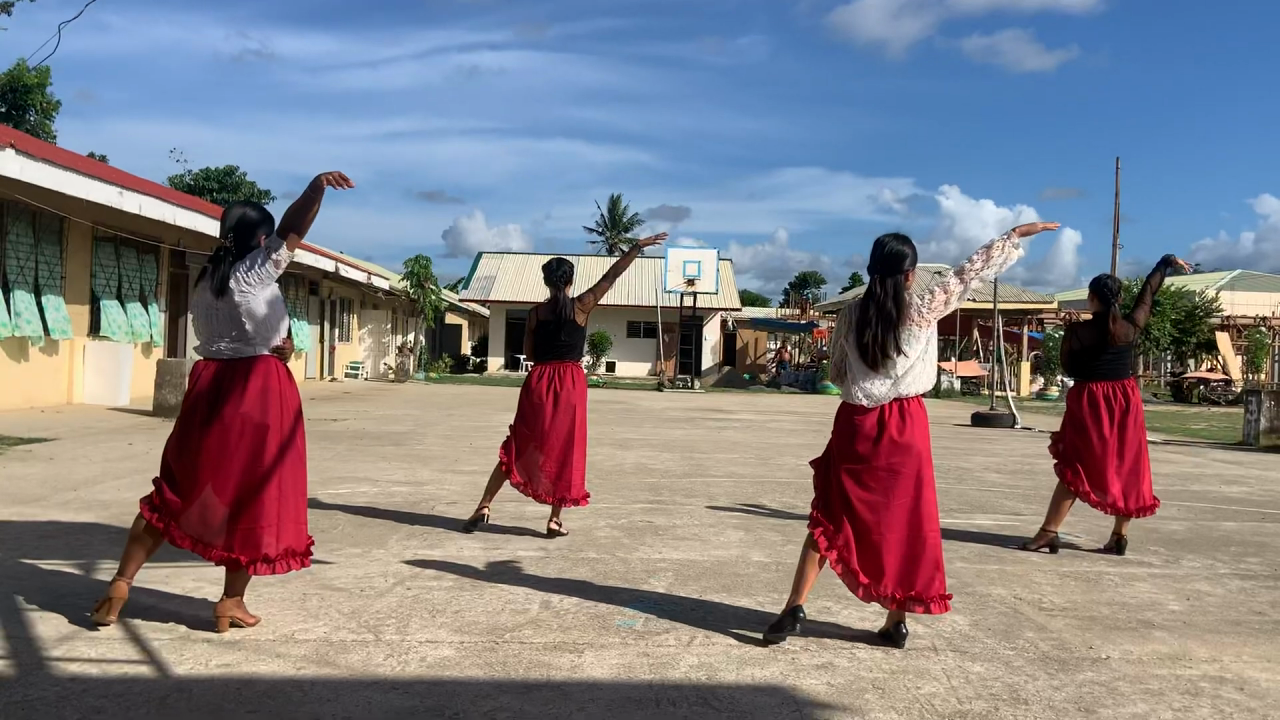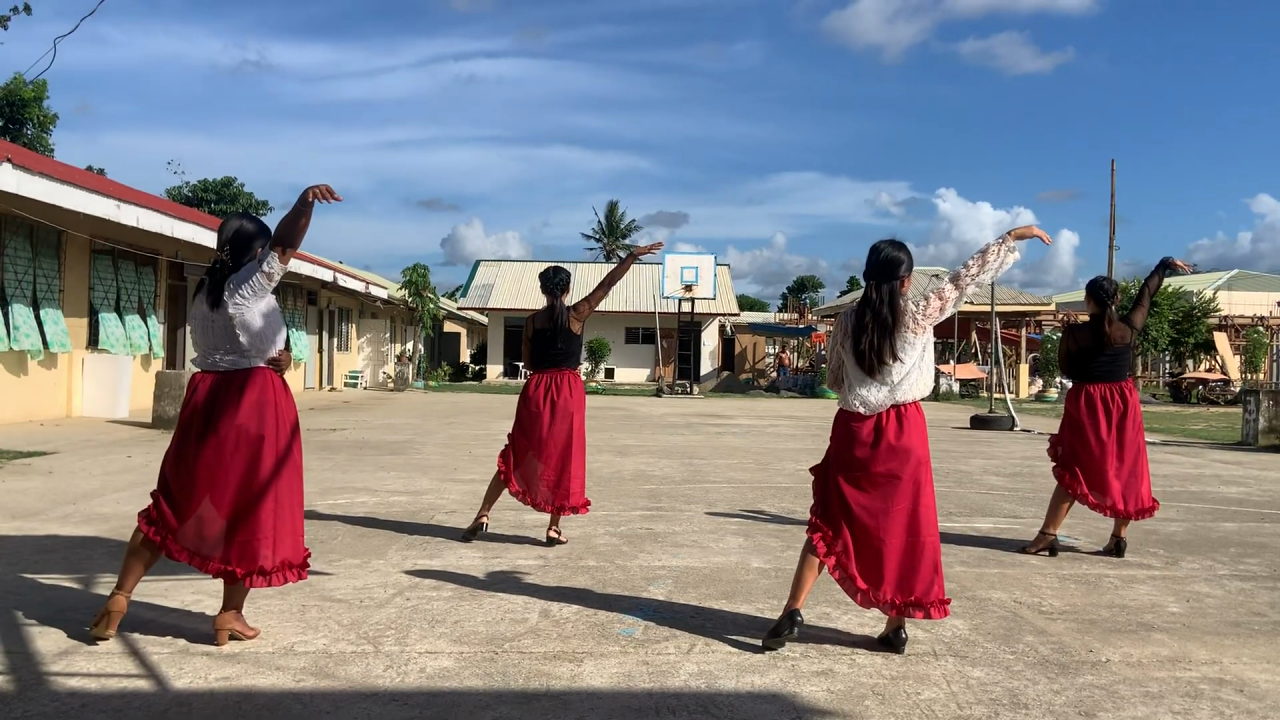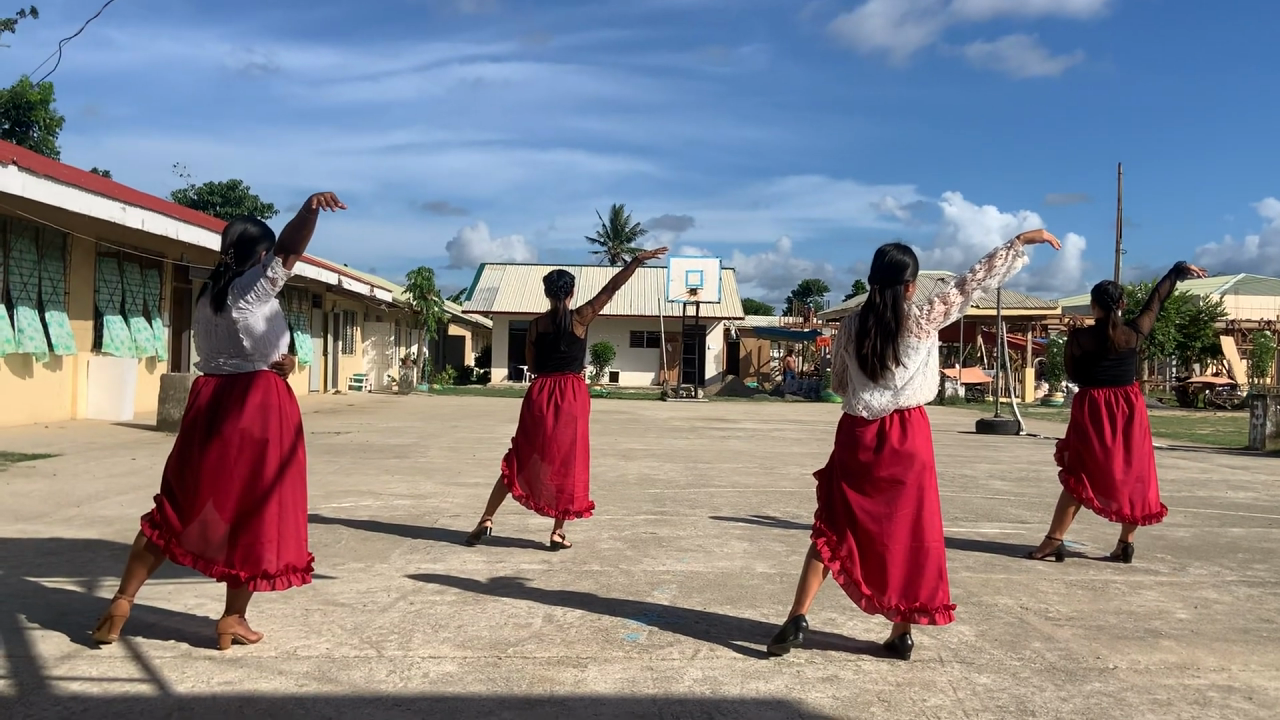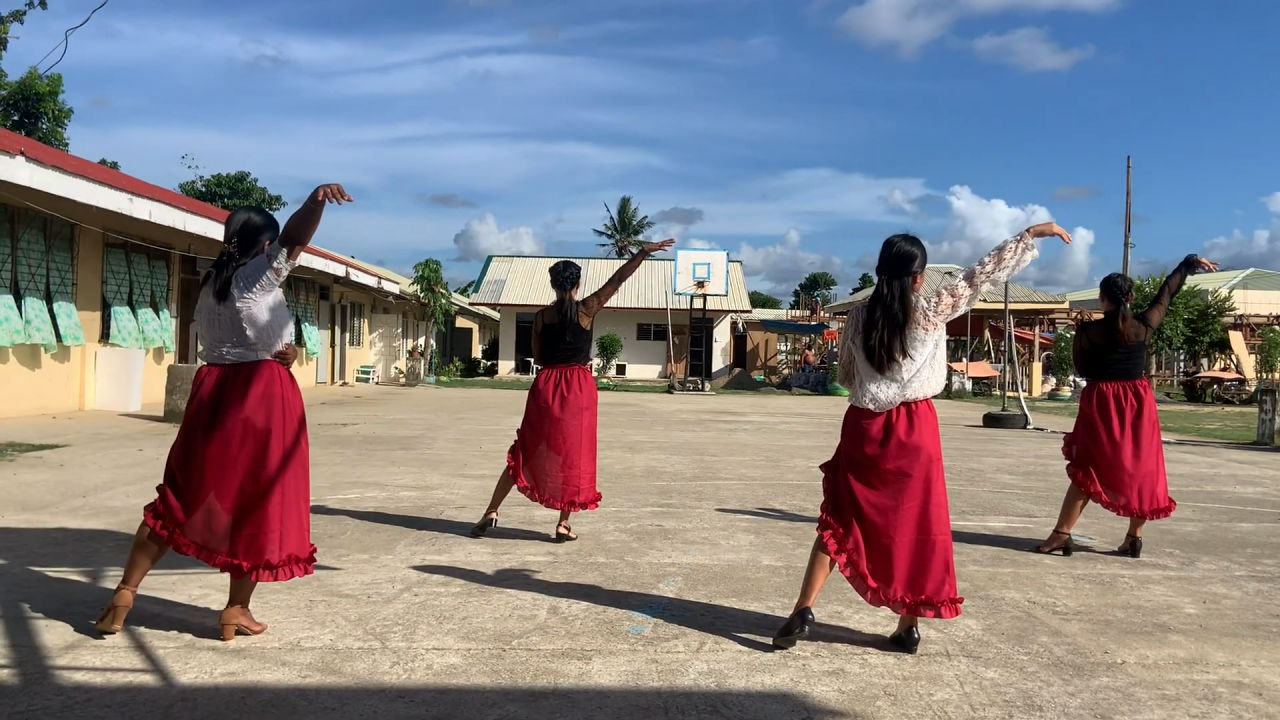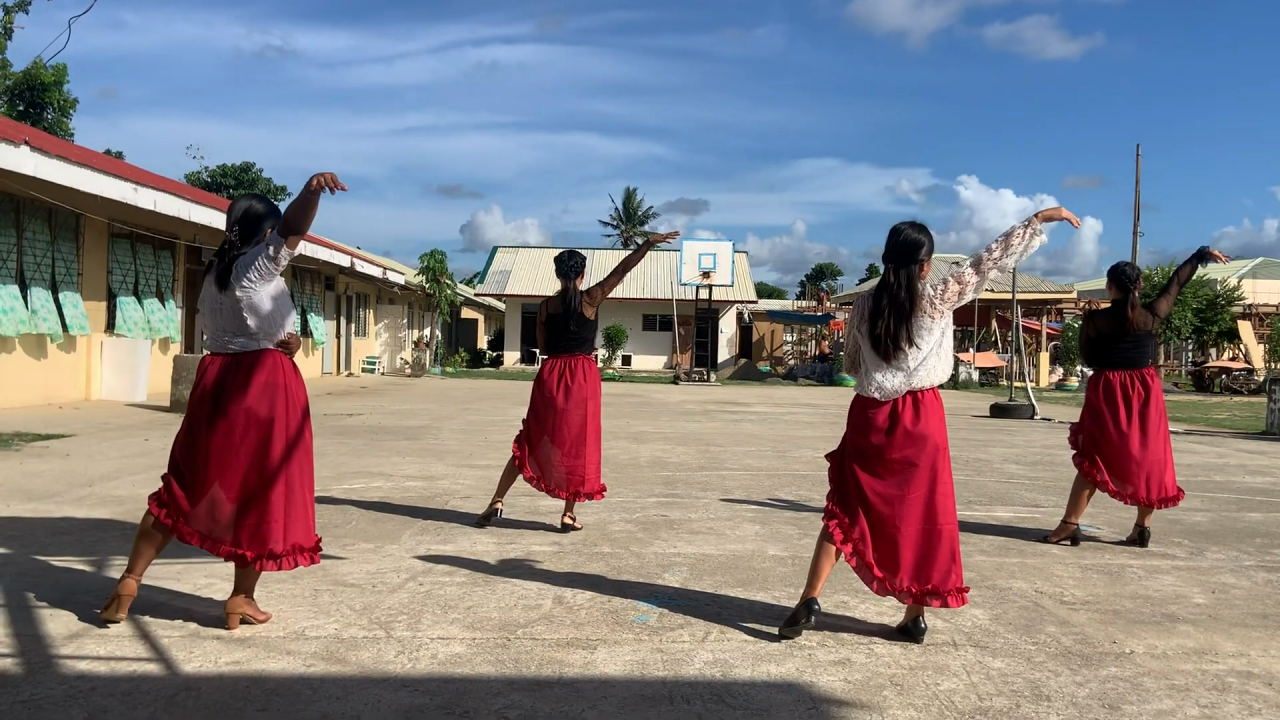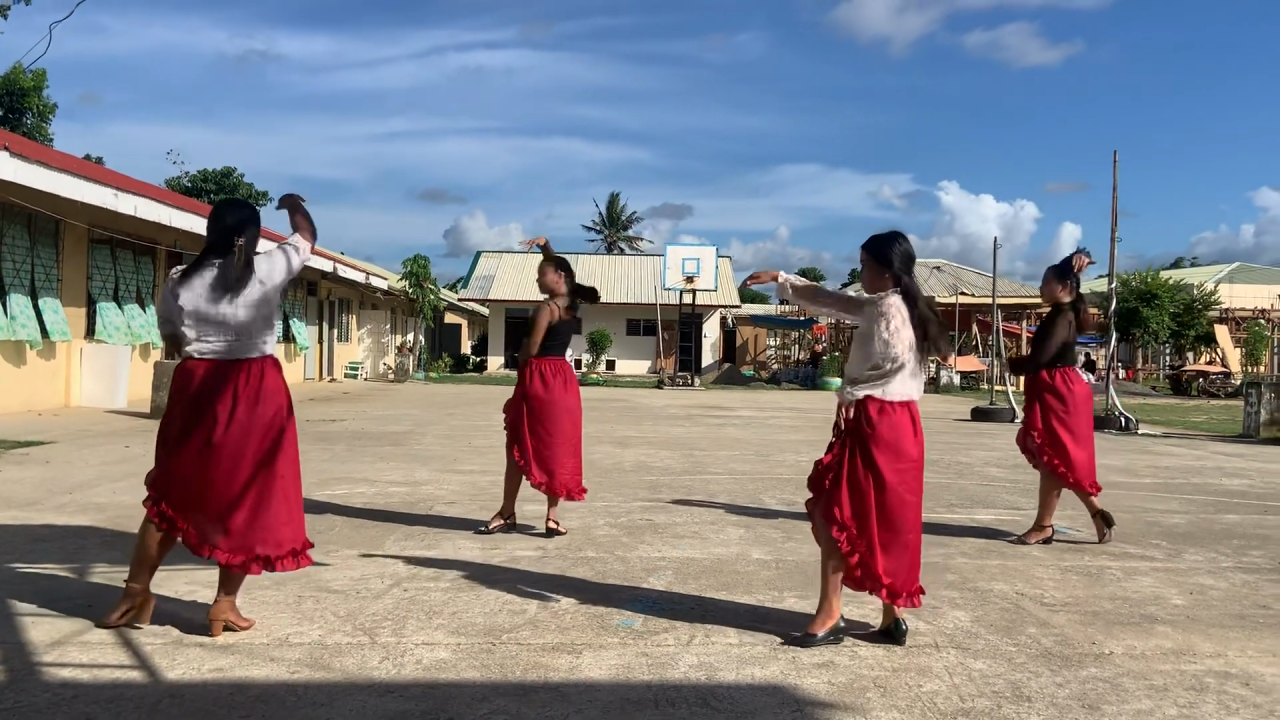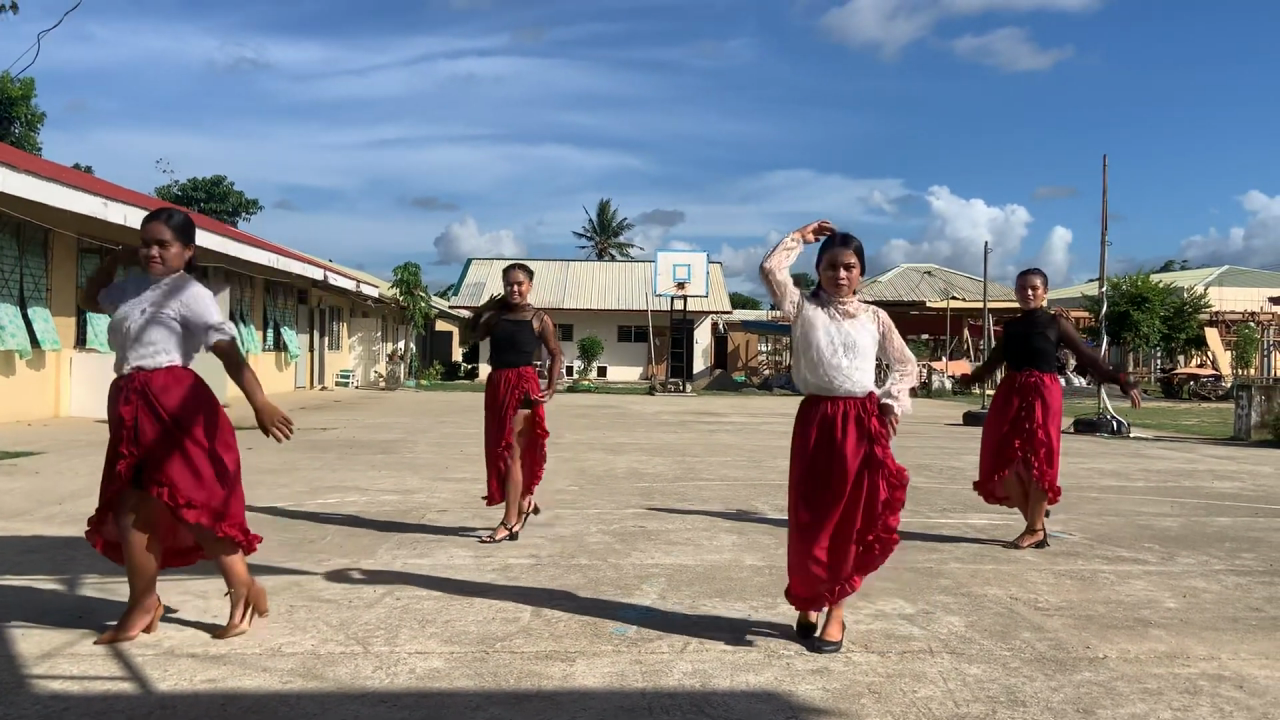
dt=0.7s
person 1, frame 1
left shoulder: (207, 281)
right shoulder: (253, 274)
right elbow: (292, 232)
left wrist: (276, 346)
right wrist: (316, 188)
left hip: (211, 388)
right hip: (257, 392)
left knee: (178, 490)
right knee: (252, 497)
left ankle: (120, 583)
right ankle: (231, 603)
person 1, frame 2
left shoulder: (206, 292)
right shoulder: (250, 285)
right elbow: (285, 246)
left wrist: (274, 358)
right wrist: (305, 202)
left hip: (209, 401)
right hip: (254, 405)
left knee: (177, 503)
right knee: (250, 510)
left ankle: (119, 598)
right ankle: (230, 615)
person 1, frame 3
left shoulder: (209, 295)
right shoulder: (254, 288)
right elbow: (290, 250)
left wrist: (277, 361)
right wrist: (310, 208)
left hip: (211, 403)
right hip: (256, 407)
left knee: (179, 506)
right knee: (253, 513)
left ankle: (121, 601)
right ankle: (233, 619)
person 1, frame 4
left shoulder: (211, 284)
right shoulder: (257, 276)
right elbow: (294, 240)
left wrist: (279, 351)
right wrist: (317, 199)
left hip: (214, 393)
right hip: (260, 398)
left knee: (182, 497)
right knee: (256, 502)
left ankle: (125, 592)
right ankle: (237, 609)
person 1, frame 5
left shoulder: (215, 273)
right shoulder: (258, 265)
right elbow: (293, 230)
left wrist: (282, 339)
right wrist: (312, 190)
left hip: (218, 383)
right hip: (264, 388)
left knee: (184, 487)
right knee: (261, 494)
left ankle: (129, 582)
right ankle: (241, 599)
person 1, frame 6
left shoulder: (181, 281)
right shoulder: (269, 270)
left elbow: (174, 341)
right elbow: (304, 236)
right wrist: (294, 203)
left hip: (196, 388)
right hip: (254, 393)
left knee: (173, 497)
right knee: (249, 499)
left ankle: (137, 593)
right ankle: (225, 604)
person 1, frame 7
left shoulder: (190, 294)
right shoulder: (136, 285)
left elbow: (228, 349)
right elbow: (93, 299)
left wrist: (261, 403)
right wrist: (115, 262)
left hip: (169, 403)
right hip: (133, 406)
left knee: (147, 510)
right knee: (150, 510)
person 2, frame 1
left shoulder: (851, 314)
right shoulder: (922, 309)
left elbow: (836, 373)
right elbow: (972, 270)
right wrist: (1018, 233)
left hip: (856, 423)
right hip: (904, 424)
left knee: (831, 519)
right knee: (904, 521)
left ankle: (794, 609)
right ankle: (895, 620)
person 2, frame 2
left shoulder: (848, 320)
right shoulder: (918, 314)
left elbow: (833, 380)
right elbow: (968, 276)
right wrist: (1013, 236)
left hip: (854, 429)
right hip: (902, 430)
left knee: (830, 524)
right knee: (902, 527)
left ankle: (792, 614)
right ankle: (896, 627)
person 2, frame 3
left shoulder: (852, 325)
right shoulder: (922, 319)
left elbow: (838, 384)
right elbow: (973, 281)
right wrist: (1022, 240)
left hip: (858, 433)
right hip: (906, 435)
left knee: (834, 529)
right knee: (907, 533)
left ankle: (797, 620)
right ankle: (901, 633)
person 2, frame 4
left shoulder: (858, 316)
right shoulder: (930, 311)
left elbow: (845, 376)
right elbow: (984, 273)
right wrist: (1032, 234)
left hip: (865, 426)
right hip: (913, 427)
left knee: (840, 520)
right knee: (915, 525)
left ankle: (803, 611)
right ankle: (908, 625)
person 2, frame 5
left shoulder: (864, 305)
right shoulder: (937, 298)
left elbow: (850, 364)
right elbow: (992, 259)
right wrist: (1040, 218)
left hip: (870, 415)
right hip: (920, 416)
left knee: (844, 511)
right knee: (921, 515)
left ankle: (809, 601)
right ankle: (914, 615)
person 2, frame 6
left shoulder: (886, 307)
right shoulder: (892, 303)
left elbow: (896, 358)
right elbow: (829, 300)
left wrist: (851, 390)
right wrist: (780, 279)
left hip: (874, 418)
right hip: (900, 420)
left knee: (836, 513)
right knee: (887, 518)
left ankle: (830, 613)
right ankle: (892, 616)
person 2, frame 7
left shoulder: (875, 317)
right shoulder: (804, 308)
left elbow: (906, 366)
right elbow: (770, 268)
left wrist: (892, 402)
right wrist: (802, 236)
left hip: (864, 420)
right hip: (817, 417)
left knee: (854, 518)
right knee: (814, 516)
left ankle: (835, 615)
right ankle: (809, 607)
person 3, frame 1
left shoulder: (536, 313)
right shoulder: (581, 306)
left elbow: (529, 353)
right elbow: (612, 276)
right wrist: (637, 247)
left hip: (539, 381)
right hip: (570, 383)
left knee: (519, 447)
right knee: (564, 451)
left ankle: (484, 507)
right ankle: (555, 521)
person 3, frame 2
left shoulder: (532, 321)
right shoulder: (576, 315)
left elbow: (527, 362)
right elbow: (607, 284)
right wrist: (633, 256)
left hip: (537, 390)
right hip: (568, 391)
left knee: (517, 456)
right knee: (563, 459)
left ankle: (483, 515)
right ankle: (554, 528)
person 3, frame 3
left shoulder: (536, 325)
right shoulder: (580, 318)
left elbow: (531, 366)
right elbow: (611, 288)
right wrist: (637, 260)
left hip: (540, 394)
right hip: (572, 395)
left knee: (521, 459)
right knee: (567, 462)
left ankle: (486, 519)
right ankle: (557, 532)
person 3, frame 4
left shoulder: (541, 316)
right shoulder: (586, 310)
left elbow: (538, 358)
right elbow: (617, 280)
right wrist: (644, 252)
left hip: (546, 385)
right hip: (578, 387)
left knee: (526, 452)
right knee: (573, 454)
left ankle: (491, 512)
right ankle: (563, 524)
person 3, frame 5
left shoulder: (546, 306)
right shoulder: (590, 299)
left elbow: (542, 347)
right elbow: (622, 270)
right wrist: (648, 243)
left hip: (551, 375)
right hip: (582, 376)
left knee: (531, 442)
right knee: (578, 444)
left ankle: (497, 502)
right ankle: (568, 514)
person 3, frame 6
left shoulder: (546, 307)
right shoulder: (571, 302)
left elbow: (529, 349)
right elbow: (554, 262)
left wrist: (521, 358)
right wrist: (544, 246)
left hip: (537, 377)
right hip: (563, 378)
left knee: (519, 447)
right knee: (558, 447)
left ankle: (507, 513)
right ankle: (553, 517)
person 3, frame 7
left shoulder: (540, 319)
right shoulder: (496, 316)
left elbow: (556, 356)
right elbow: (471, 337)
left wrist: (549, 391)
right wrist: (482, 311)
left hip: (523, 387)
right hip: (496, 386)
left knee: (512, 453)
right knee: (499, 453)
left ankle: (509, 523)
right ankle: (525, 502)
person 4, frame 1
left shoulder: (1077, 332)
right shoulder: (1131, 327)
left elbow: (1068, 368)
right elbow: (1148, 293)
right wrist: (1167, 263)
left hip: (1089, 403)
right hip: (1125, 402)
left knee: (1075, 469)
right knee: (1126, 469)
left ankle: (1049, 531)
right ankle: (1119, 535)
person 4, frame 2
left shoulder: (1074, 333)
right shoulder: (1129, 328)
left elbow: (1066, 370)
right elbow: (1145, 295)
right wrist: (1166, 264)
left hip: (1087, 405)
right hip: (1123, 404)
left knee: (1074, 471)
right knee: (1125, 470)
left ankle: (1048, 534)
right ankle: (1119, 538)
person 4, frame 3
left shoulder: (1079, 338)
right shoulder: (1135, 333)
left elbow: (1073, 374)
right elbow: (1155, 301)
right wrist: (1179, 270)
left hip: (1092, 410)
right hip: (1129, 409)
left knee: (1079, 476)
right knee: (1132, 475)
left ankle: (1054, 540)
right ankle: (1126, 543)
person 4, frame 4
left shoulder: (1088, 331)
right shoulder: (1143, 326)
left elbow: (1081, 368)
right elbow: (1165, 294)
right wrist: (1190, 263)
left hip: (1101, 404)
right hip: (1137, 403)
left knee: (1087, 470)
right knee: (1140, 469)
left ankle: (1062, 534)
right ankle: (1134, 537)
person 4, frame 5
left shoulder: (1095, 319)
right shoulder: (1151, 315)
left elbow: (1087, 356)
right elbow: (1174, 285)
right wrist: (1202, 256)
left hip: (1107, 392)
right hip: (1143, 391)
left knee: (1091, 459)
right knee: (1147, 458)
left ankle: (1070, 524)
right ankle: (1142, 527)
person 4, frame 6
left shoulder: (1060, 319)
right shoulder: (1067, 310)
left elbow: (1039, 359)
right elbow: (1067, 270)
left wrist: (1015, 363)
right wrist: (1079, 258)
left hip: (1054, 389)
right hip: (1062, 388)
left knee: (1051, 458)
right knee: (1066, 458)
left ankle: (1044, 526)
right ankle: (1098, 513)
person 4, frame 7
left shoulder: (1057, 323)
right shoulder: (1011, 326)
left elbow: (1087, 357)
right elbow: (994, 360)
left wrist: (1122, 382)
right wrist: (972, 378)
left hip: (1042, 395)
right hip: (1008, 396)
left knee: (1037, 465)
right knee: (1004, 465)
left ankle: (1035, 529)
right ankle: (1034, 519)
